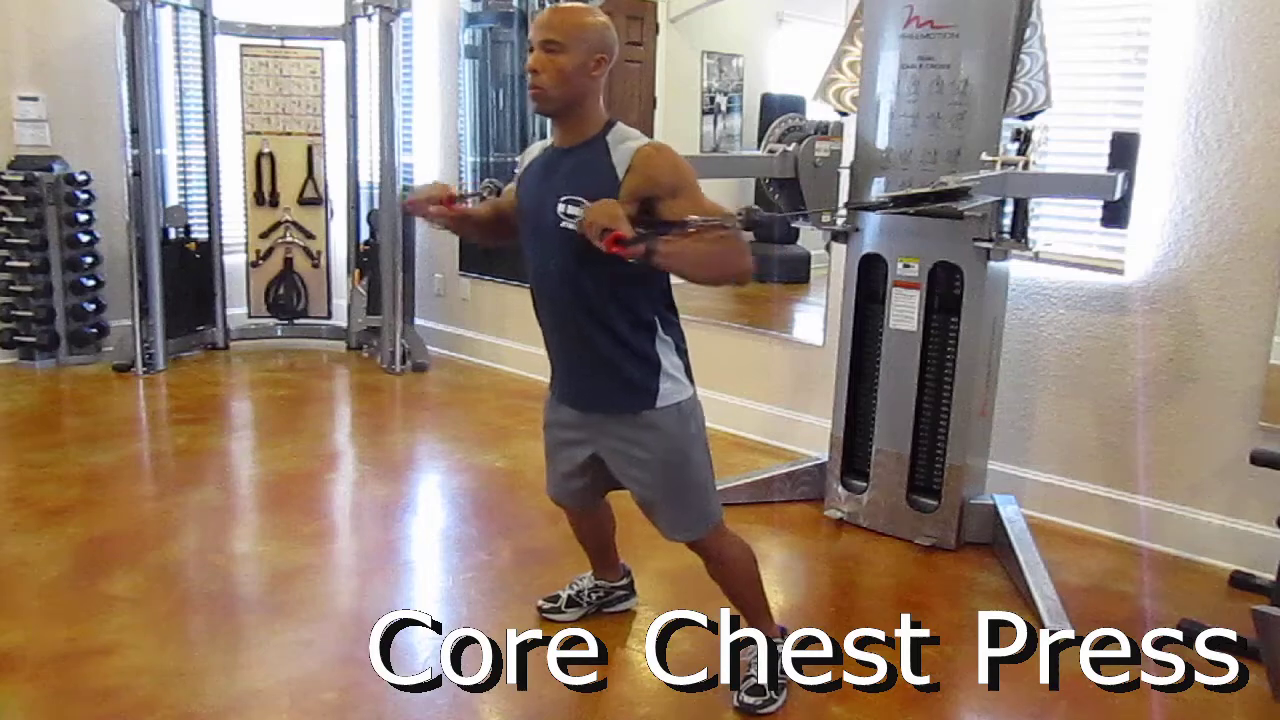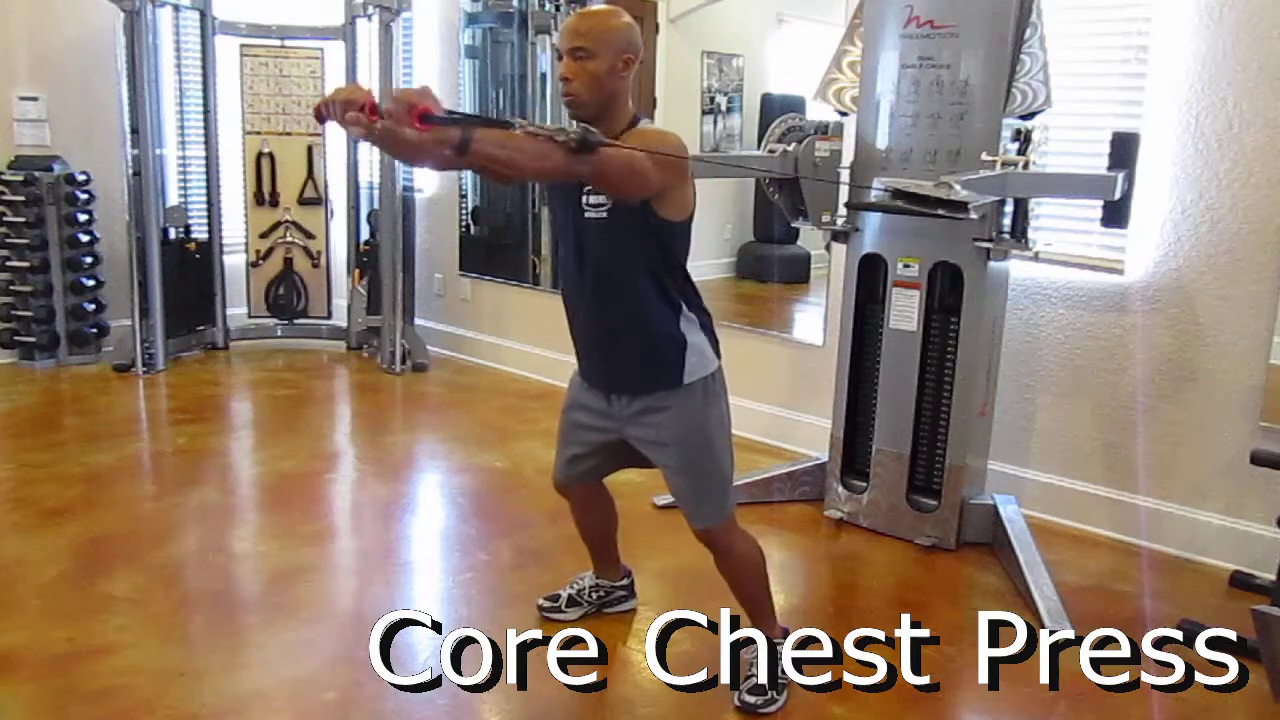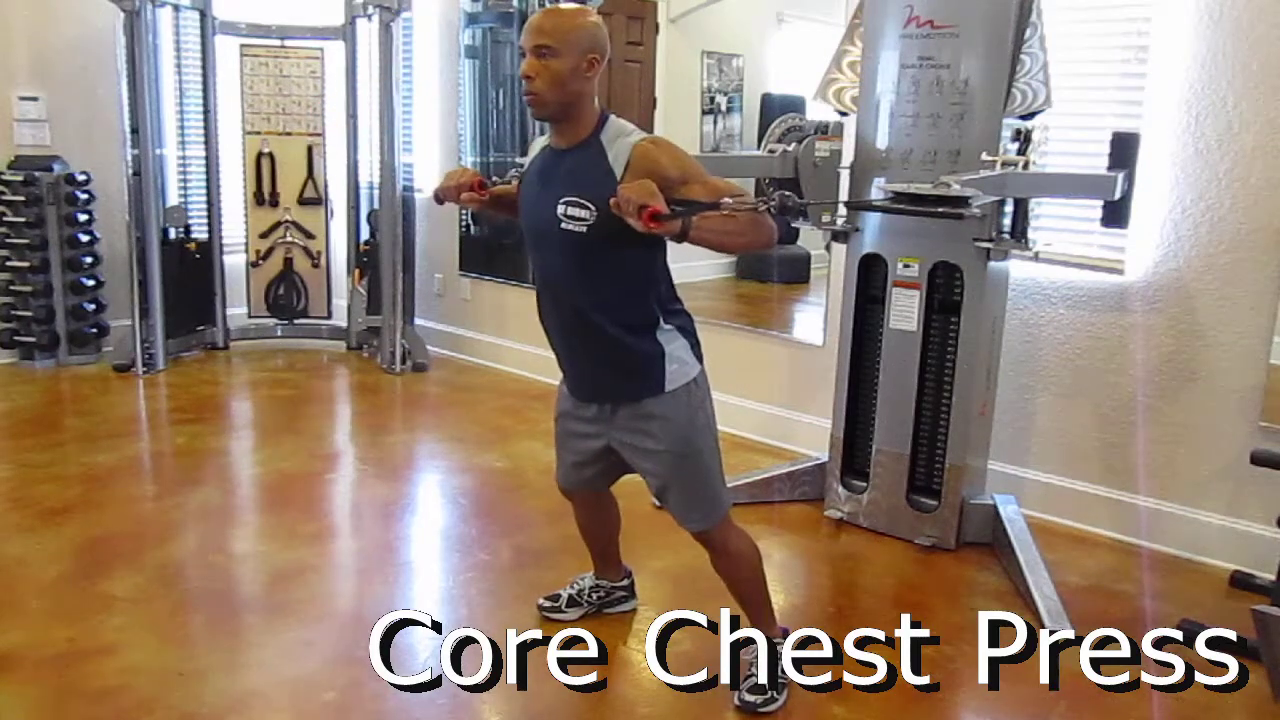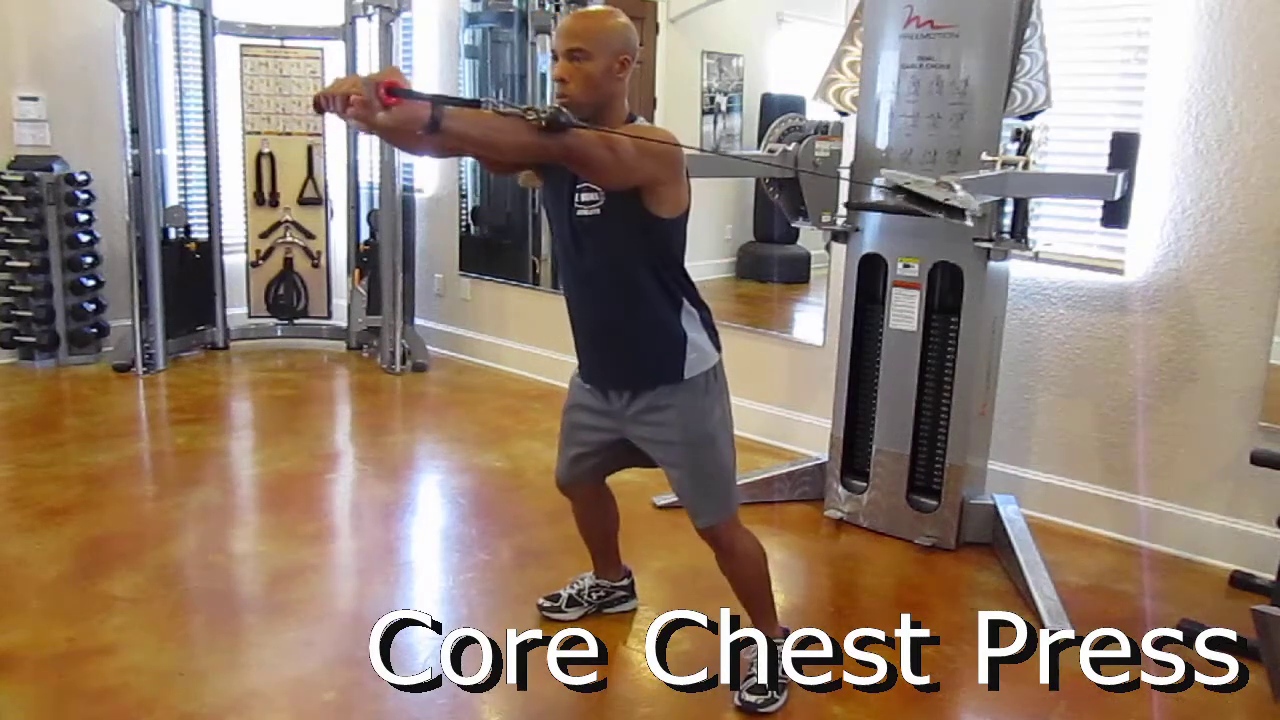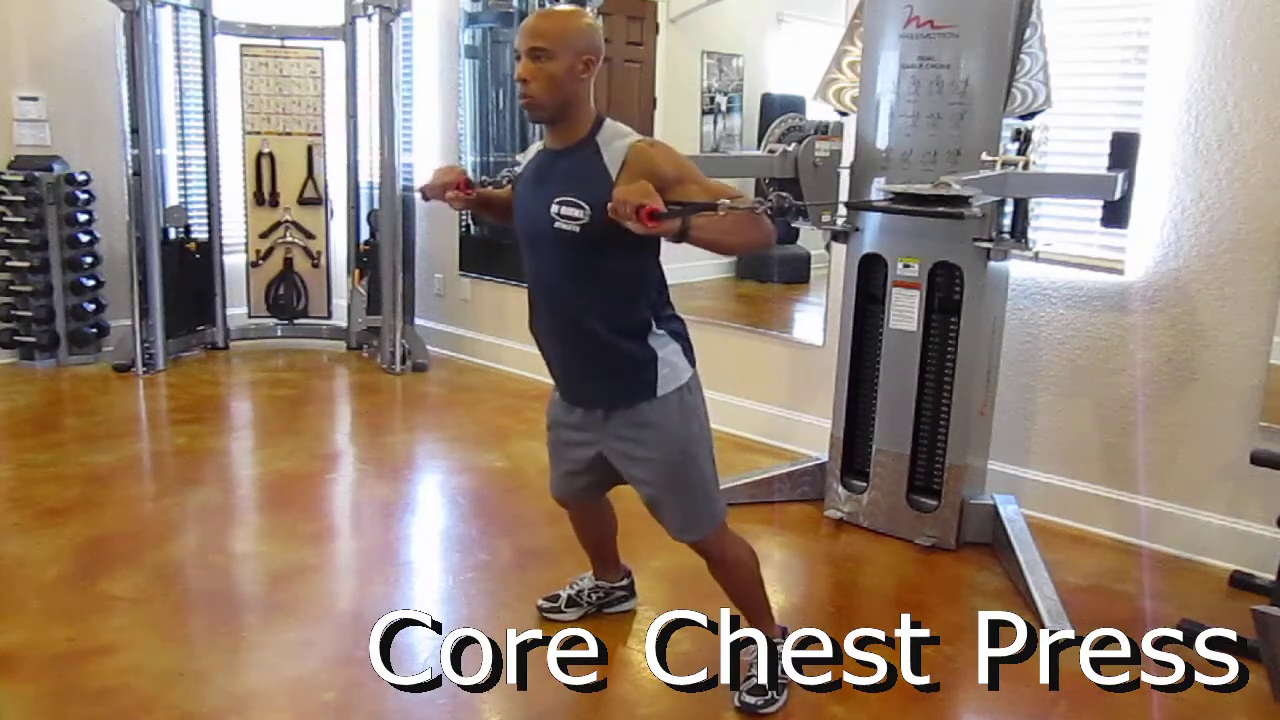
dt=1s
person 1, frame 1
left shoulder: (645, 163)
right shoulder: (535, 162)
left elbow: (736, 260)
right elbow: (505, 226)
left wrist: (641, 244)
right wrist: (455, 214)
left hip: (647, 399)
right hip: (570, 391)
left knee: (701, 533)
right knee: (574, 497)
left ankle: (767, 644)
right ankle: (610, 583)
person 1, frame 2
left shoulder: (659, 152)
right shoulder: (556, 144)
left elbow: (581, 164)
right elbow: (454, 153)
left wrist: (452, 135)
right wrist: (374, 125)
left hip: (674, 382)
right hip: (599, 375)
left knee: (713, 525)
right knee: (575, 479)
left ankle: (769, 644)
right ankle: (611, 583)
person 1, frame 3
left shoulder: (641, 155)
right shoulder: (540, 157)
left elbow: (759, 227)
left wrist: (673, 222)
right wrist: (484, 196)
left hip: (656, 386)
right hip: (581, 383)
left knee: (708, 525)
right knee: (581, 486)
left ankle: (769, 643)
right ankle: (611, 584)
person 1, frame 4
left shoulder: (653, 152)
right shoulder: (550, 150)
left elbow: (557, 142)
right elbow: (456, 143)
left wrist: (428, 114)
right wrist: (370, 115)
left hip: (676, 378)
right hip: (599, 374)
left knee: (717, 524)
right knee: (577, 479)
left ankle: (769, 645)
right ankle: (611, 583)
person 1, frame 5
left shoulder: (638, 158)
right shoulder: (534, 162)
left elbow: (756, 230)
left wrist: (671, 221)
right wrist: (472, 196)
left hip: (649, 391)
right hip: (575, 389)
left knee: (704, 534)
right knee: (575, 493)
left ankle: (770, 645)
right ankle: (611, 583)
